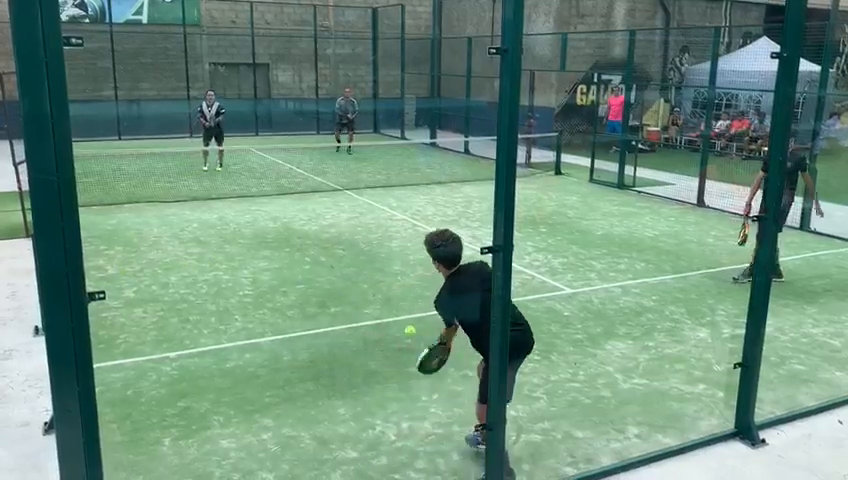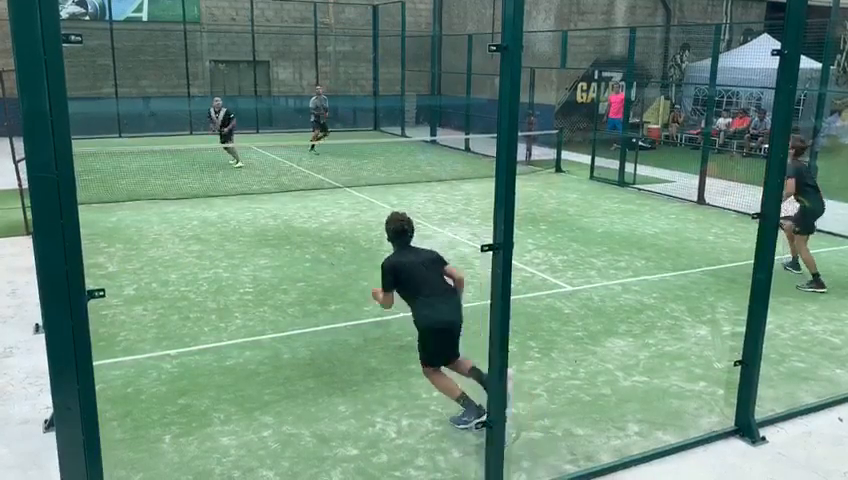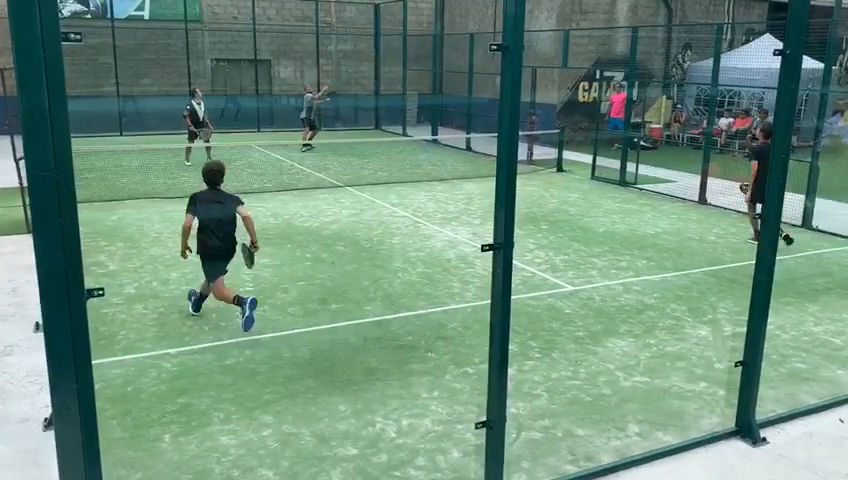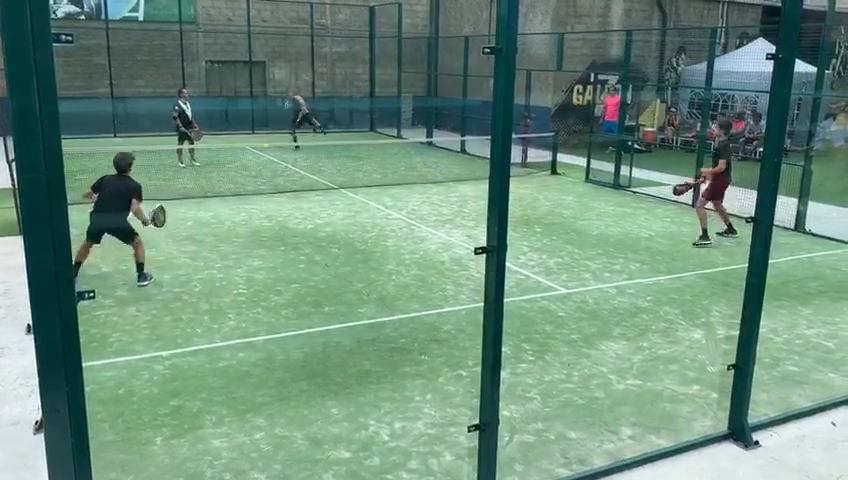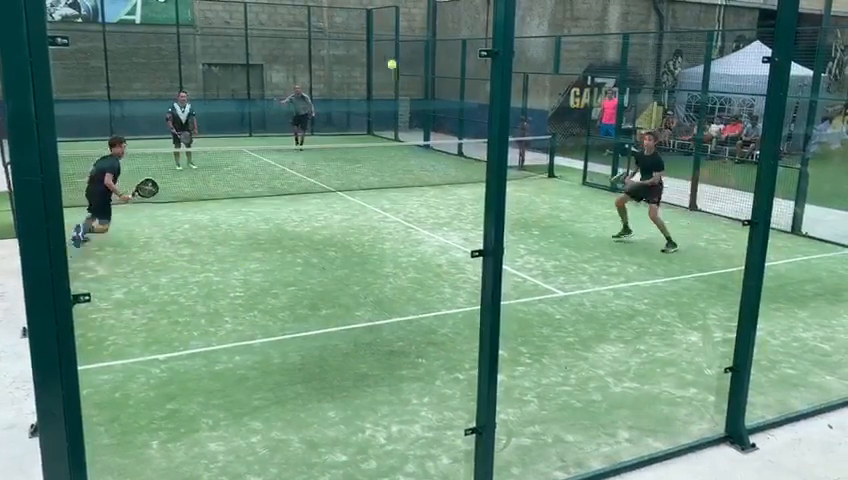
dt=0.7s
person 1, frame 1
left shoulder: (444, 298)
right shoulder: (481, 268)
left elbow: (451, 331)
left wrist: (444, 342)
right hip: (524, 336)
left knee: (485, 410)
right knee: (483, 372)
right ankle: (487, 437)
person 1, frame 2
left shoulder: (390, 264)
right shoulder: (430, 254)
left elbow: (388, 304)
right elbow: (459, 277)
left wrist: (377, 296)
right wrist: (456, 301)
left hip: (431, 322)
right hip: (453, 314)
left knee: (432, 370)
right knee: (453, 361)
left ankle: (474, 411)
right ankle: (489, 381)
person 1, frame 3
left shoulder: (196, 198)
right shoulder: (232, 198)
left elbow: (187, 224)
right elbow: (246, 216)
left wrist: (183, 246)
right wrist: (254, 241)
left hip: (209, 248)
right hip: (228, 247)
left knee: (217, 288)
right knee: (213, 275)
left ankle: (244, 303)
right ankle: (197, 301)
person 1, frame 4
left shoulder: (105, 179)
right shoulder: (135, 186)
left elbow: (87, 195)
right elbow: (135, 208)
left wrist: (93, 197)
right wrist: (145, 220)
left hip: (98, 220)
right hip: (119, 222)
left knee: (87, 243)
right knee: (138, 243)
left ankle: (73, 272)
right ankle: (142, 275)
person 1, frame 5
left shoulder: (103, 159)
right shoulder: (114, 163)
left elbow: (91, 173)
right elbow: (107, 181)
right wrist: (120, 195)
left hip: (91, 191)
right hip: (100, 195)
left knee: (94, 215)
right knee: (103, 228)
right ankle: (82, 229)
person 2, frame 1
left shoulder: (799, 159)
left elbow: (808, 182)
right elbow: (758, 180)
left wrist: (816, 202)
right wrist: (748, 202)
left hip: (783, 204)
left ankle: (751, 270)
right ankle: (776, 271)
person 2, frame 2
left shoulder: (792, 166)
right shoulder: (801, 165)
left elbow: (790, 190)
left hip: (809, 206)
right hip: (816, 204)
left knee: (800, 244)
right knee: (788, 227)
left ankle: (817, 281)
right ankle: (794, 263)
person 2, frame 3
left shoulder: (756, 149)
left elbow: (753, 170)
left wrist: (749, 191)
left hip: (759, 185)
left knee: (751, 207)
left ankle: (758, 234)
person 2, frame 4
left shoulder: (722, 146)
right shoulder: (723, 143)
left elbow: (721, 168)
left wrist: (707, 171)
right wrist: (708, 173)
left hip: (720, 179)
right hip: (722, 178)
left knee: (700, 204)
right knee: (717, 204)
left ankle: (705, 236)
right ankle: (730, 229)
person 2, frame 5
left shoulder: (657, 159)
right shoulder: (639, 155)
left elbow: (656, 180)
left wrist: (637, 183)
right wrist: (629, 178)
left hip: (653, 188)
right hip: (641, 186)
left knee: (653, 215)
right knee: (619, 201)
left ankle: (670, 242)
right ankle: (626, 229)
